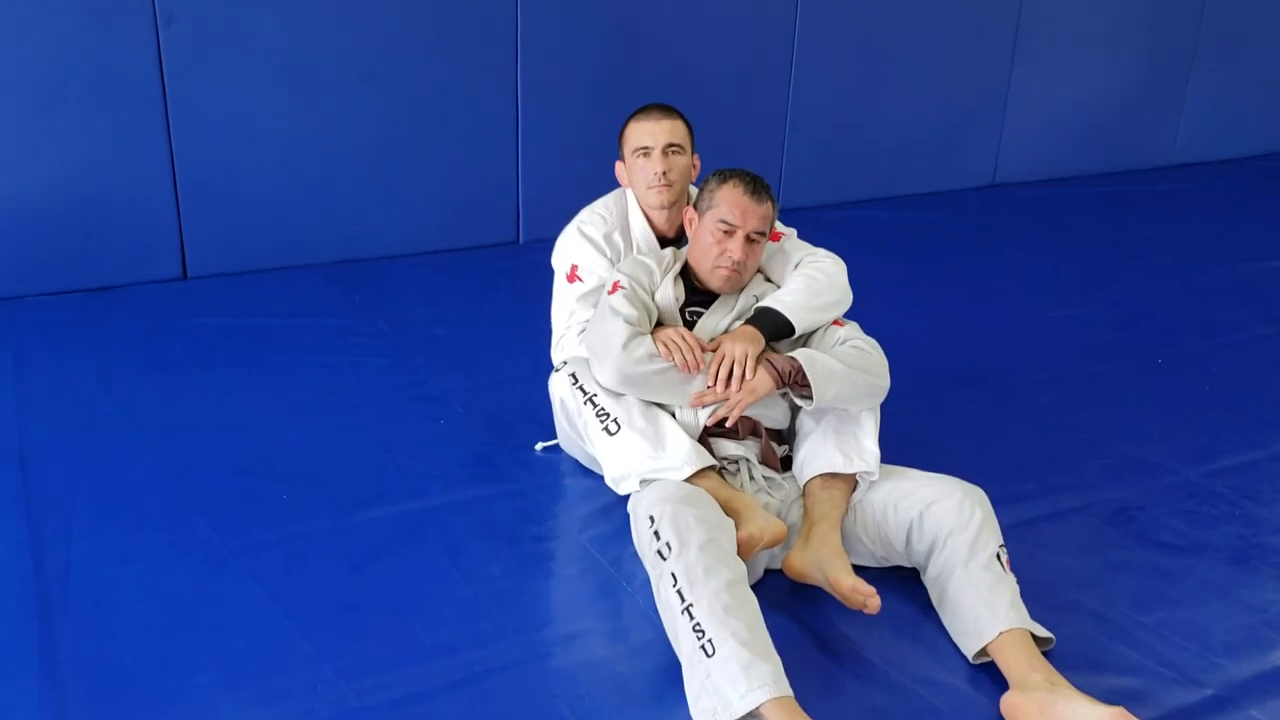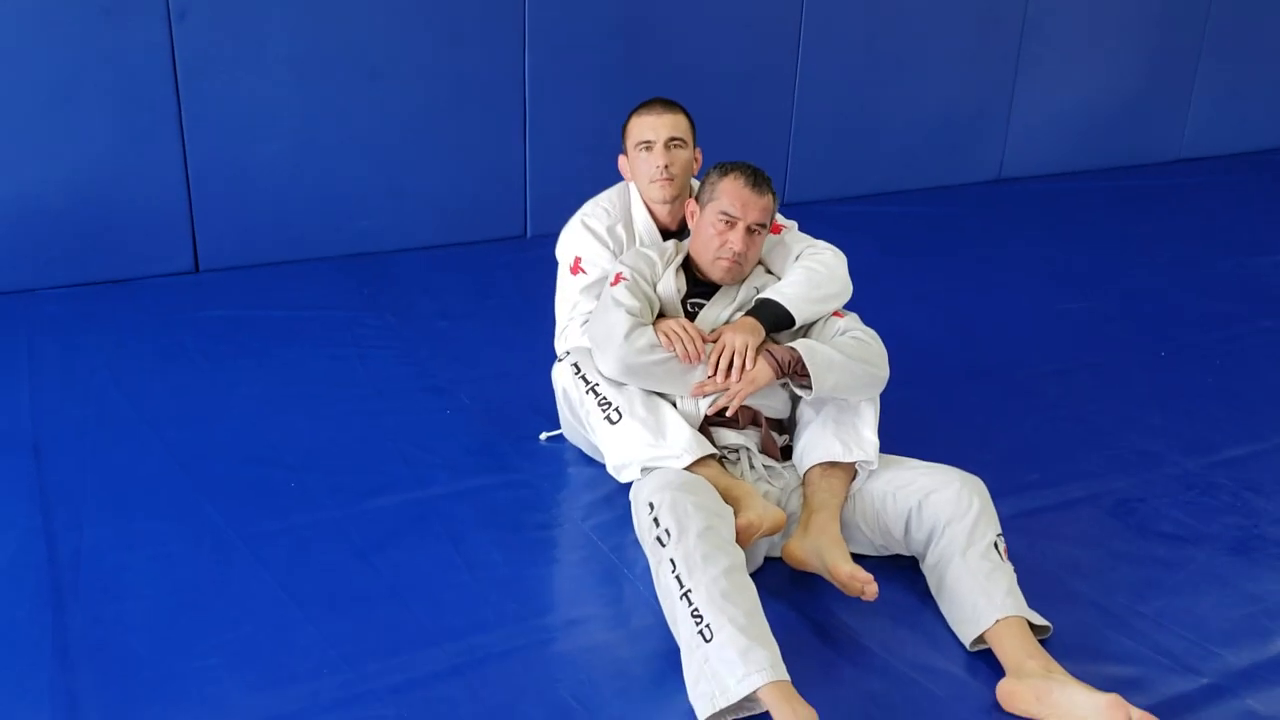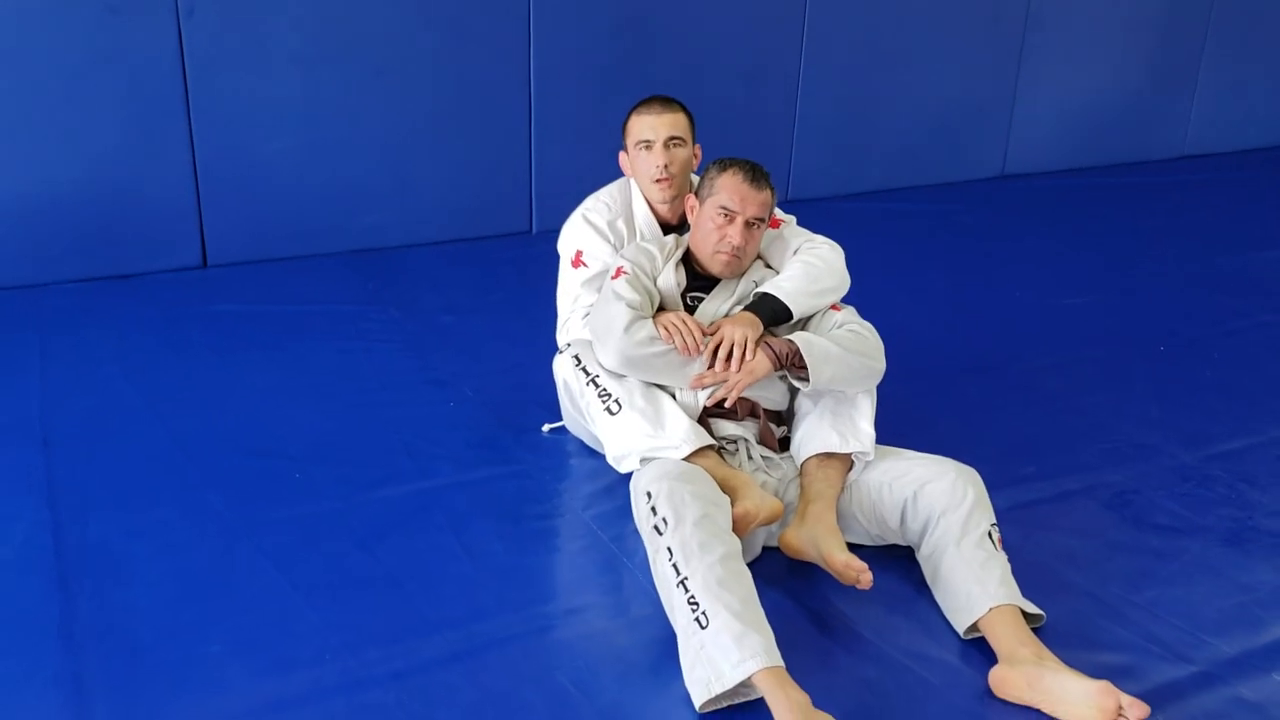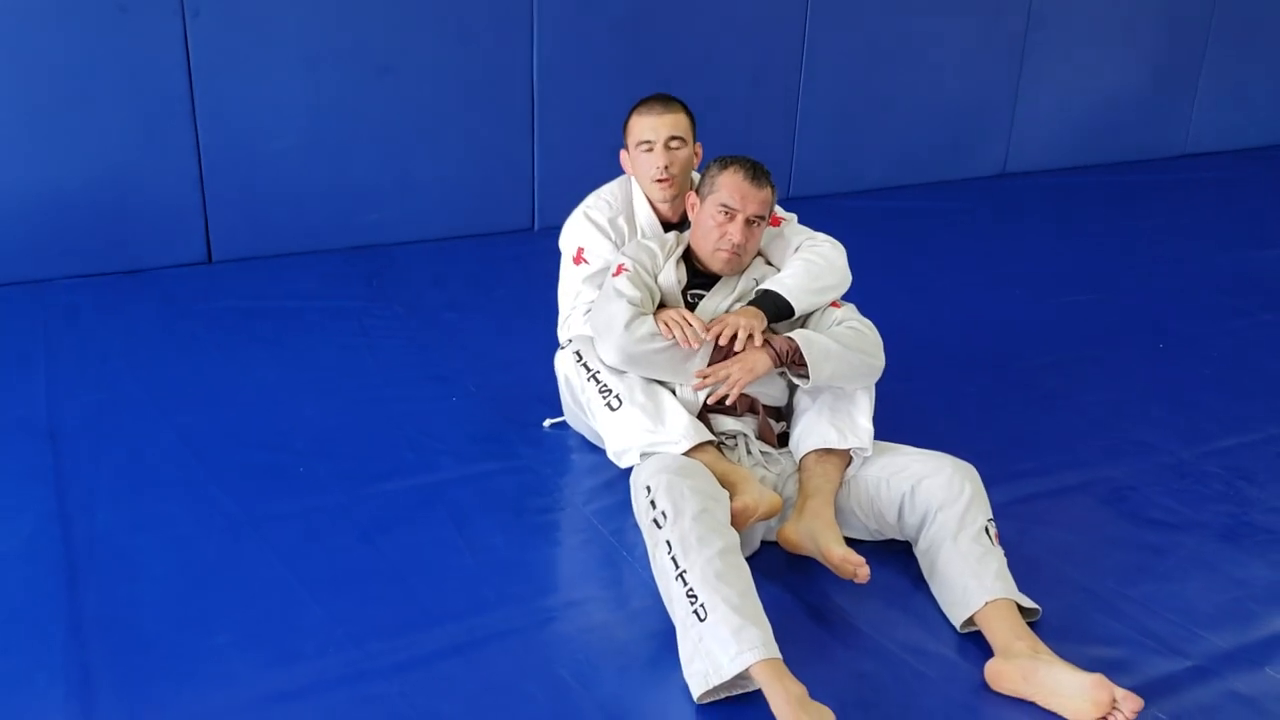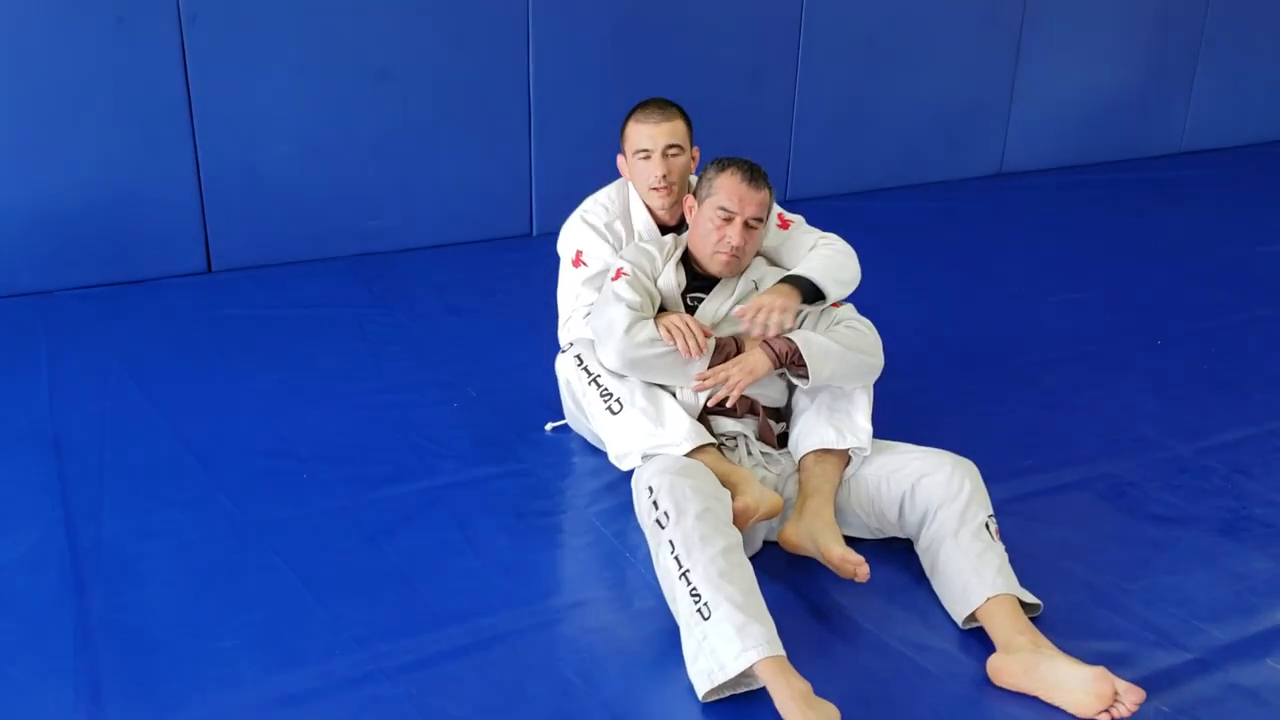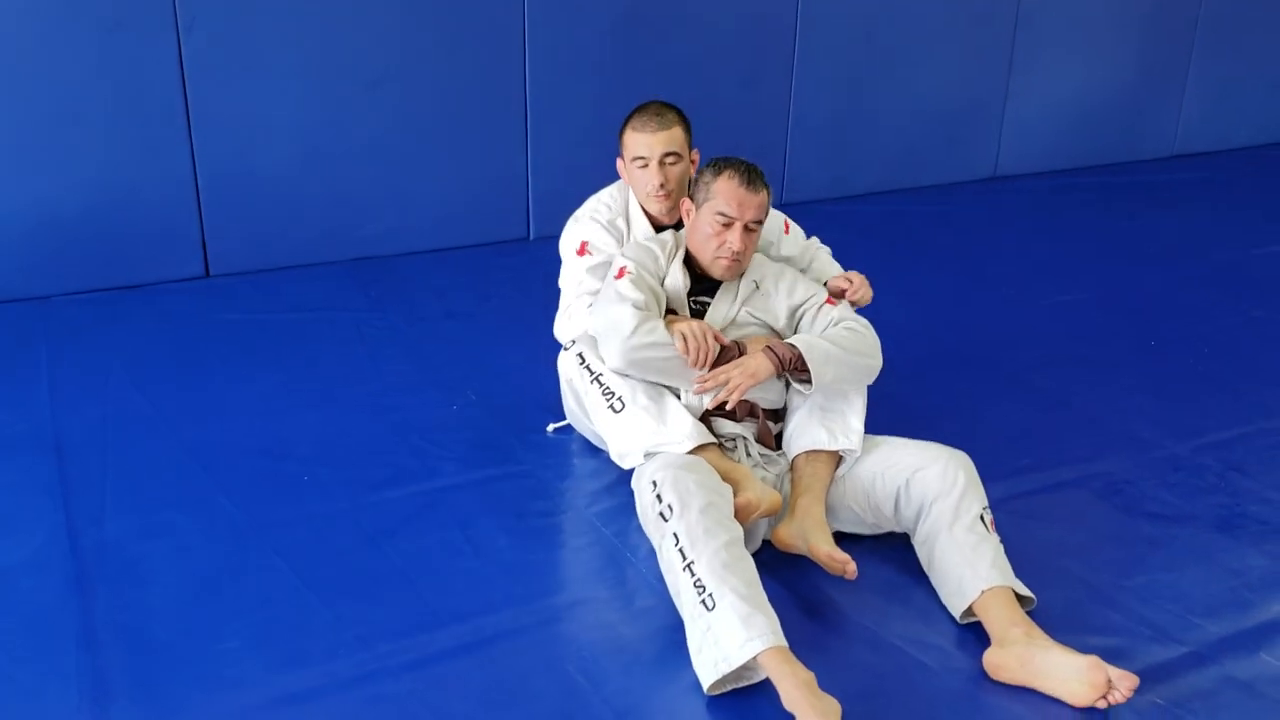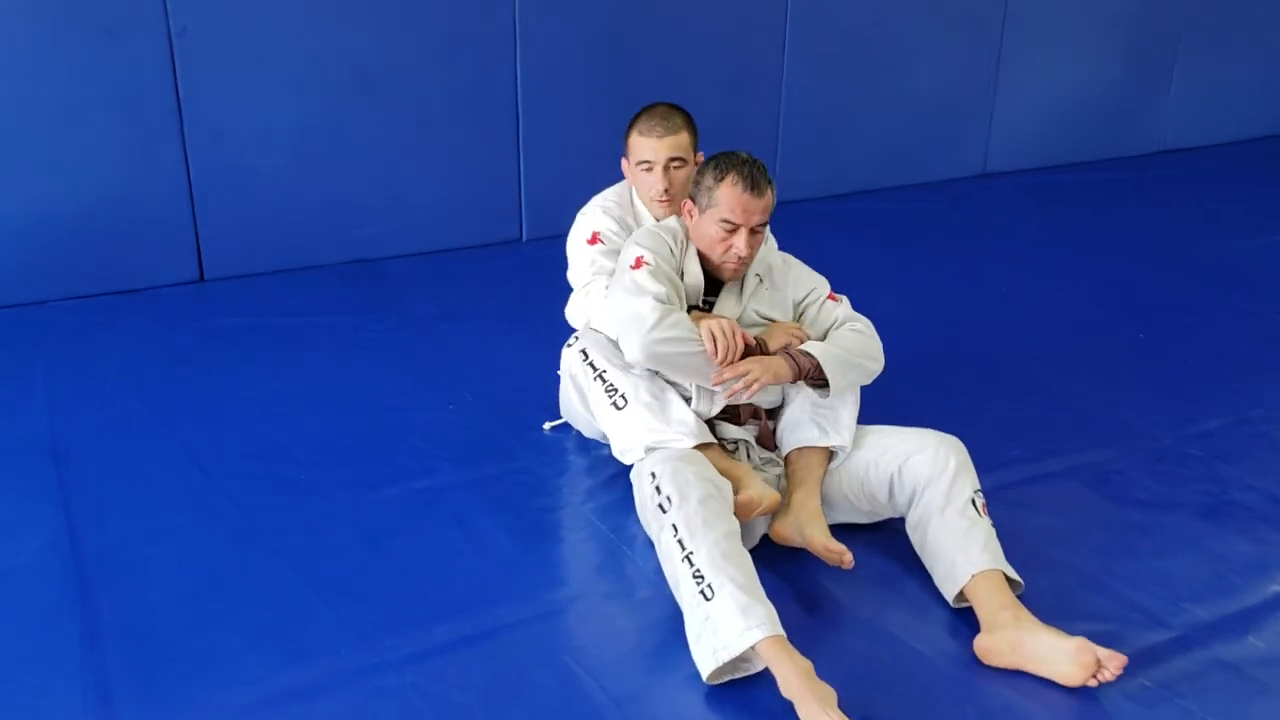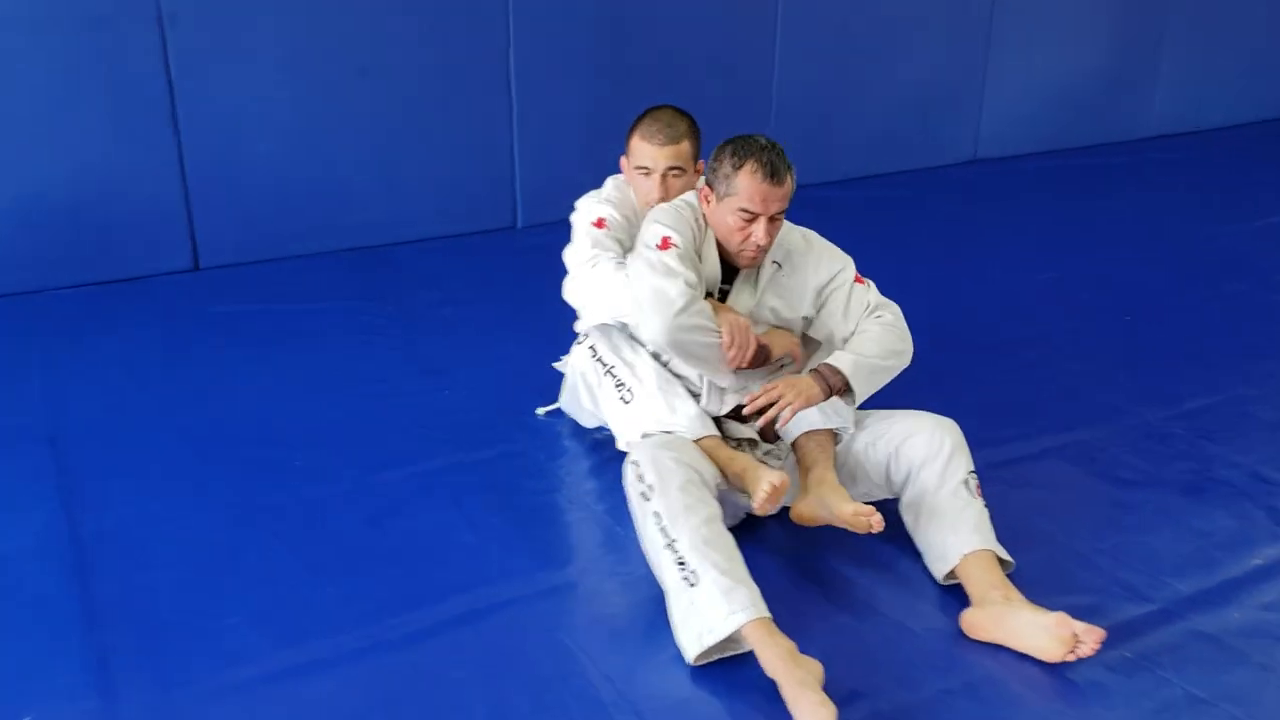
dt=0.2s
person 1, frame 1
left shoulder: (779, 300)
right shoulder: (642, 279)
left elbow: (869, 369)
right elbow: (615, 361)
left wrist: (779, 370)
right wrist: (728, 386)
left hip: (792, 483)
right hip: (694, 485)
left knee: (953, 503)
right knee: (670, 515)
person 1, frame 2
left shoulder: (780, 292)
right shoulder: (644, 270)
left elbow: (869, 361)
right elbow: (618, 351)
left wrist: (779, 361)
right wrist: (731, 371)
left hip: (791, 472)
right hip: (697, 477)
left knee: (951, 493)
right knee: (670, 503)
left ankle: (1032, 673)
person 1, frame 3
left shoulder: (779, 286)
right shoulder: (645, 264)
left elbow: (866, 353)
right elbow: (617, 342)
left wrist: (777, 353)
right wrist: (726, 363)
left hip: (791, 463)
right hip: (694, 468)
left knee: (947, 484)
right knee: (667, 493)
left ankle: (1025, 660)
person 1, frame 4
left shoulder: (780, 283)
right shoulder: (646, 261)
left elbow: (865, 350)
right elbow: (619, 339)
left wrist: (777, 351)
right wrist: (725, 355)
left hip: (791, 459)
right hip: (695, 463)
left knee: (944, 480)
right knee: (666, 485)
left ankle: (1020, 653)
person 1, frame 5
left shoulder: (779, 285)
right shoulder: (644, 264)
left elbow: (863, 350)
right elbow: (620, 344)
left wrist: (774, 352)
right wrist: (728, 351)
left hip: (793, 458)
right hip: (697, 464)
left knee: (945, 476)
right knee: (668, 487)
left ankle: (1021, 647)
person 1, frame 6
left shoulder: (778, 282)
right shoulder: (644, 263)
left elbow: (861, 348)
right elbow: (623, 344)
left wrist: (774, 359)
right wrist: (729, 356)
left hip: (789, 457)
right hip: (696, 464)
left knee: (941, 470)
right knee: (667, 484)
left ankle: (1016, 640)
person 1, frame 7
left shoulder: (781, 271)
right shoulder: (653, 248)
left elbow: (861, 344)
right elbow: (643, 336)
left wrist: (793, 364)
right wrist: (743, 362)
left hip: (788, 453)
right hip: (697, 460)
left knee: (934, 454)
right knee: (668, 480)
left ankle: (1007, 624)
person 1, frame 8
left shoulder: (803, 250)
right shoulder: (672, 227)
left elbow: (886, 329)
right elbow: (665, 322)
left wrist: (824, 378)
left hip: (789, 439)
right hip: (700, 442)
left knee: (932, 437)
right knee: (654, 467)
left ankle: (994, 602)
right ankle: (778, 657)
person 2, frame 1
right shoulder: (592, 233)
left elbow: (827, 274)
right elbow: (571, 342)
left wrist: (756, 329)
right wrist: (645, 339)
right hip: (634, 418)
right knee: (575, 379)
left ankle: (821, 540)
right ankle: (742, 511)
person 2, frame 2
right shoulder: (597, 225)
left elbow: (827, 267)
right elbow: (576, 331)
left wrist: (757, 321)
right wrist: (647, 328)
left hip: (723, 388)
right hip: (634, 398)
right knee: (576, 365)
left ankle: (822, 527)
right ankle: (739, 497)
person 2, frame 3
right shoulder: (598, 220)
left elbow: (826, 261)
right elbow: (577, 326)
left wrist: (757, 314)
right wrist: (647, 321)
right hip: (636, 395)
right knee: (577, 362)
left ankle: (817, 517)
right ankle: (738, 486)
person 2, frame 4
right shoulder: (598, 218)
left elbow: (827, 259)
right elbow: (579, 320)
left wrist: (759, 308)
right wrist: (647, 318)
right hip: (638, 386)
right knee: (579, 355)
left ankle: (815, 511)
right ankle: (737, 480)
person 2, frame 5
right shoulder: (595, 222)
left elbow: (829, 252)
right elbow: (578, 324)
left wrist: (793, 289)
right wrist: (649, 322)
right hip: (638, 390)
right knee: (580, 360)
left ankle: (814, 512)
right ankle: (737, 481)
person 2, frame 6
right shoulder: (595, 223)
left elbow: (806, 260)
right elbow: (577, 318)
left wrist: (836, 284)
right wrist: (660, 324)
right hip: (640, 389)
right knee: (582, 354)
left ankle: (805, 511)
right ankle: (737, 480)
person 2, frame 7
right shoulder: (604, 218)
right elbow: (592, 301)
right wrist: (692, 319)
right hip: (633, 387)
right knee: (589, 351)
right ankle: (739, 478)
person 2, frame 8
right shoulder: (603, 211)
right elbow: (590, 286)
right wrist: (708, 311)
right hip: (630, 378)
right knee: (600, 341)
right ankle: (740, 468)
